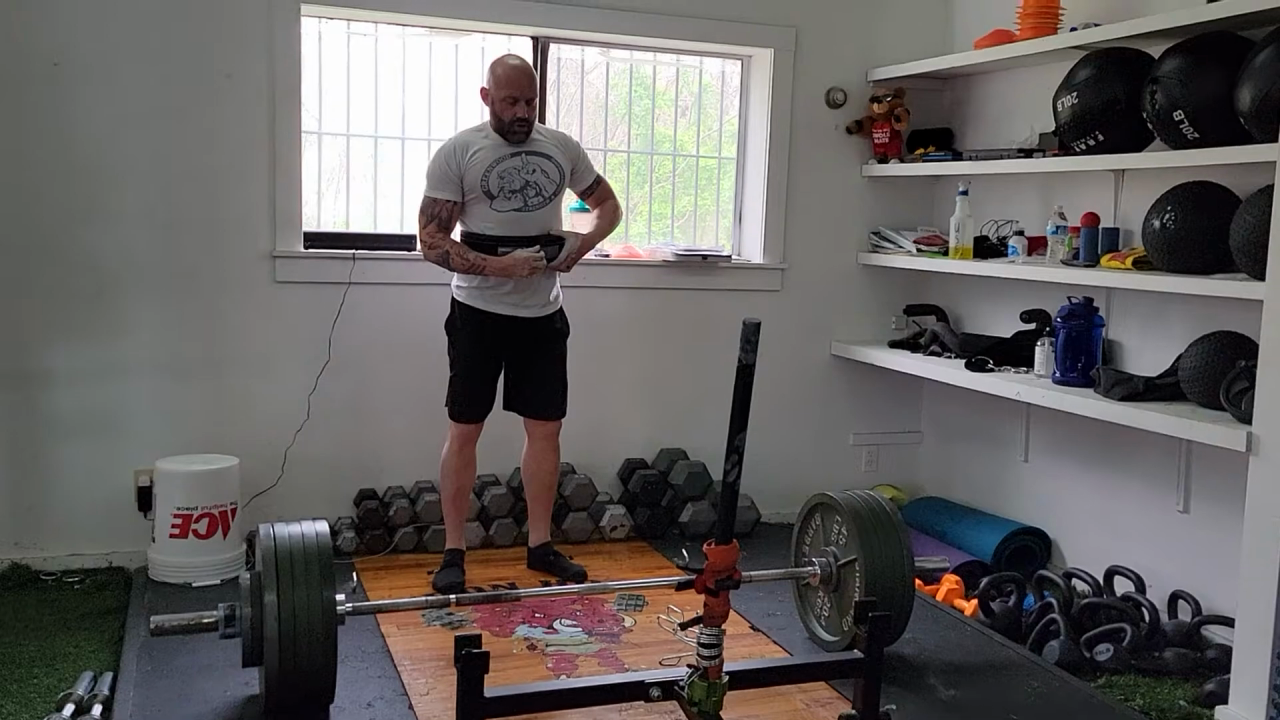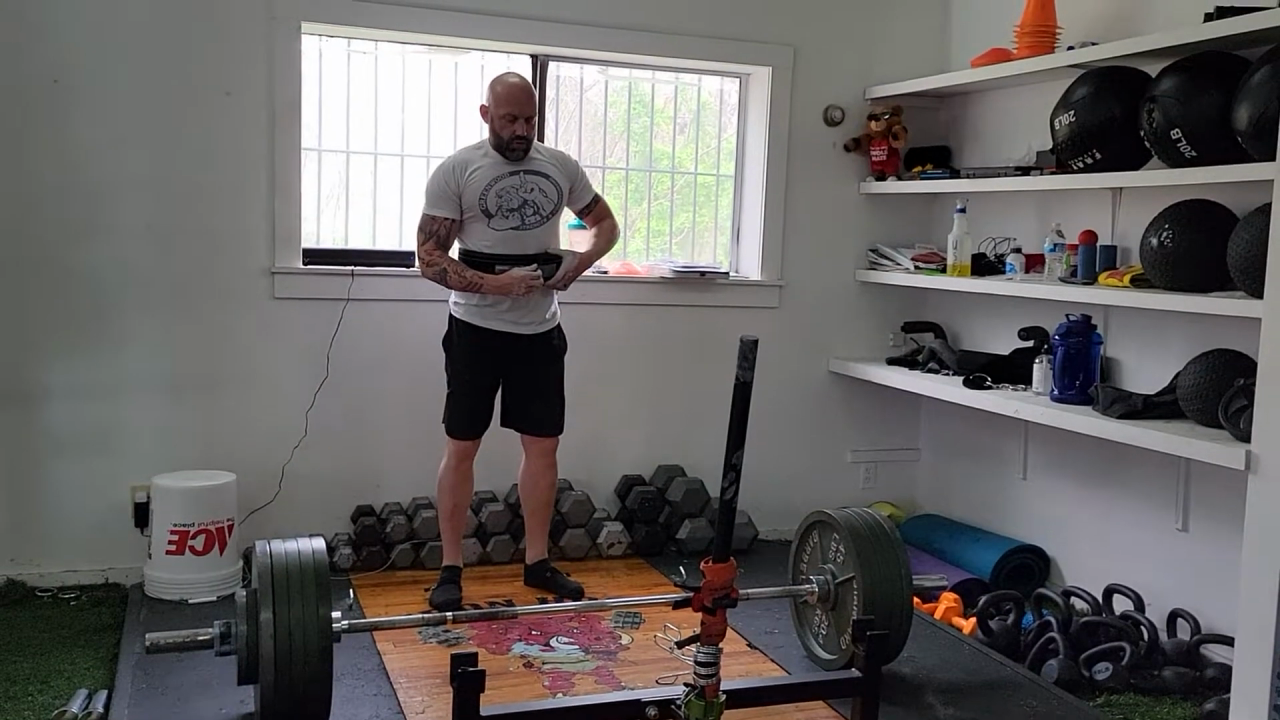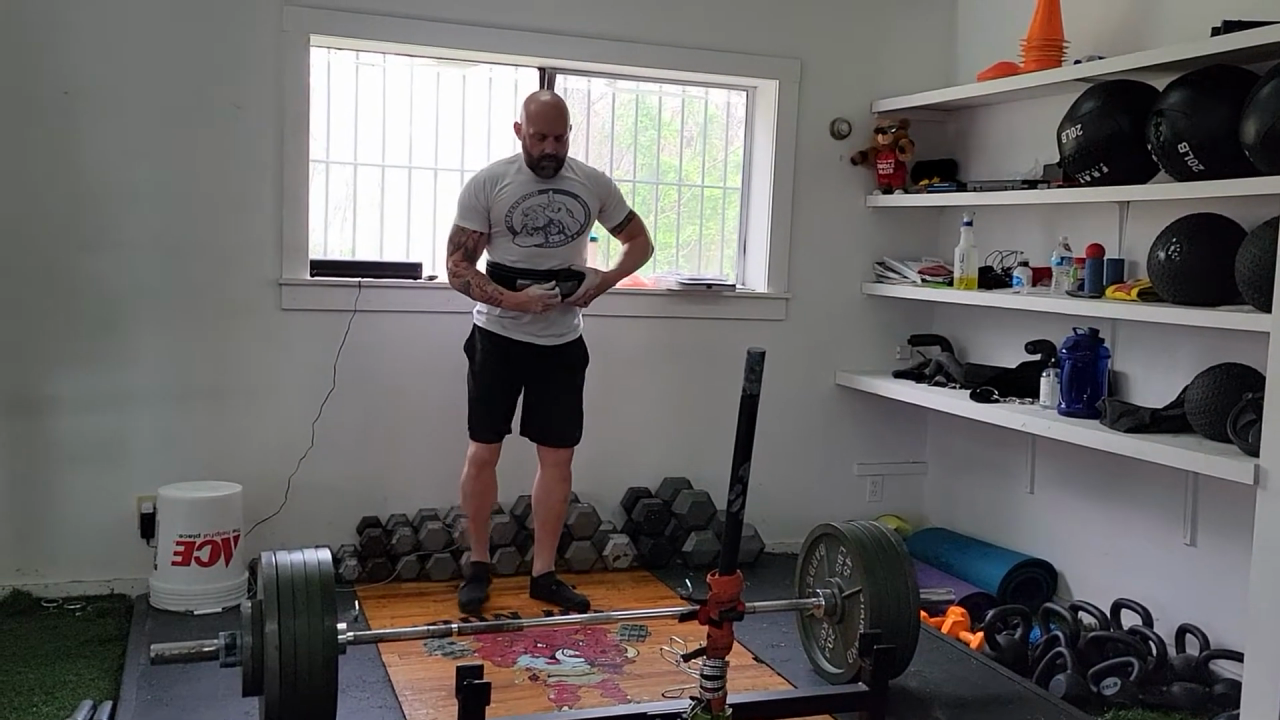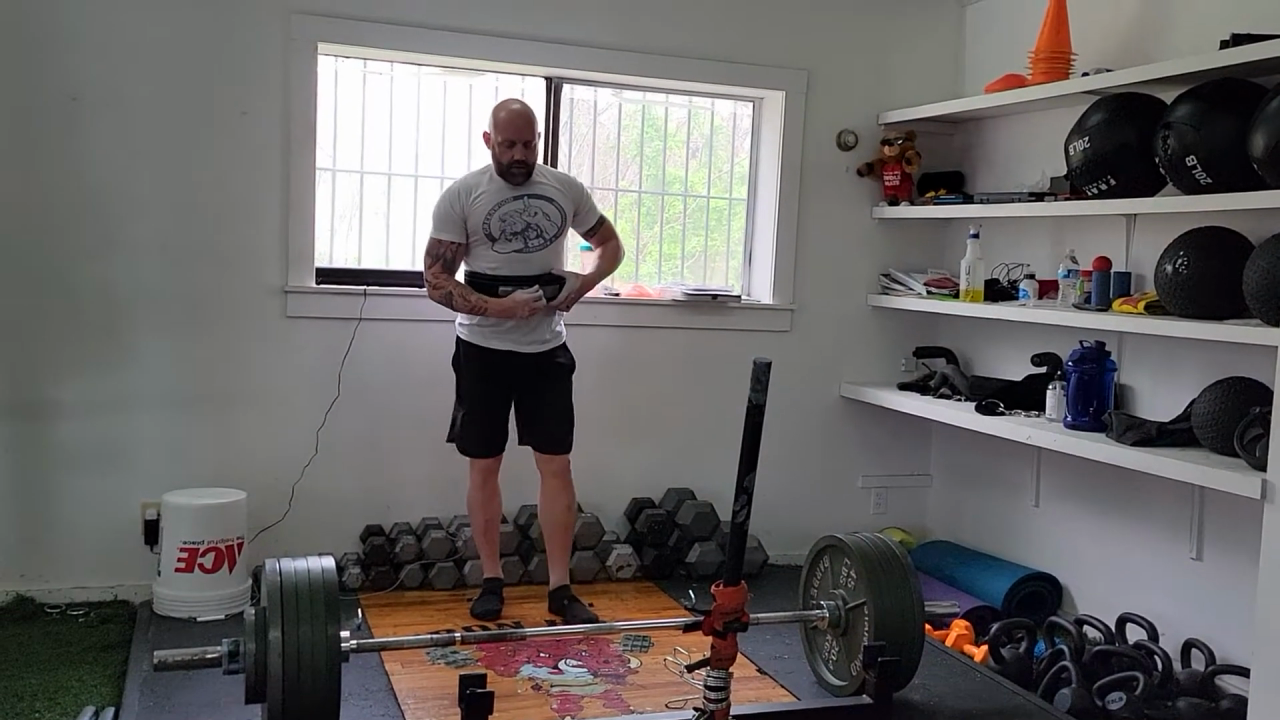
dt=0.7s
person 1, frame 1
left shoulder: (562, 147)
right shoulder: (457, 153)
left elbow: (608, 203)
right elbow: (432, 241)
left wrist: (584, 242)
right wrist: (498, 267)
left hip: (543, 313)
right hip: (479, 312)
left knee: (545, 429)
right knee: (464, 430)
left ankle: (540, 545)
right ankle: (454, 552)
person 1, frame 2
left shoulder: (561, 167)
right shoulder: (456, 171)
left elbow: (606, 222)
right elbow: (429, 258)
left wrist: (581, 261)
right wrist: (495, 284)
left hip: (540, 330)
right hip: (477, 329)
left knee: (542, 445)
right knee: (461, 447)
left ankle: (538, 561)
right ankle: (450, 568)
person 1, frame 3
left shoulder: (594, 184)
right shoulder: (487, 184)
left elbow: (640, 241)
right elbow: (457, 267)
left wrist: (603, 280)
right wrist: (513, 300)
left hip: (561, 342)
right hip: (498, 337)
left knee: (557, 458)
right knee: (483, 453)
left ankle: (543, 572)
right ankle: (478, 565)
person 1, frame 4
left shoulder: (566, 189)
right shoulder: (461, 196)
left elbow: (611, 243)
right elbow: (437, 280)
left wrist: (584, 283)
right wrist: (497, 308)
left hip: (547, 350)
right hip: (483, 349)
left knee: (556, 467)
right knee: (484, 466)
left ankle: (560, 588)
right ankle: (491, 580)
